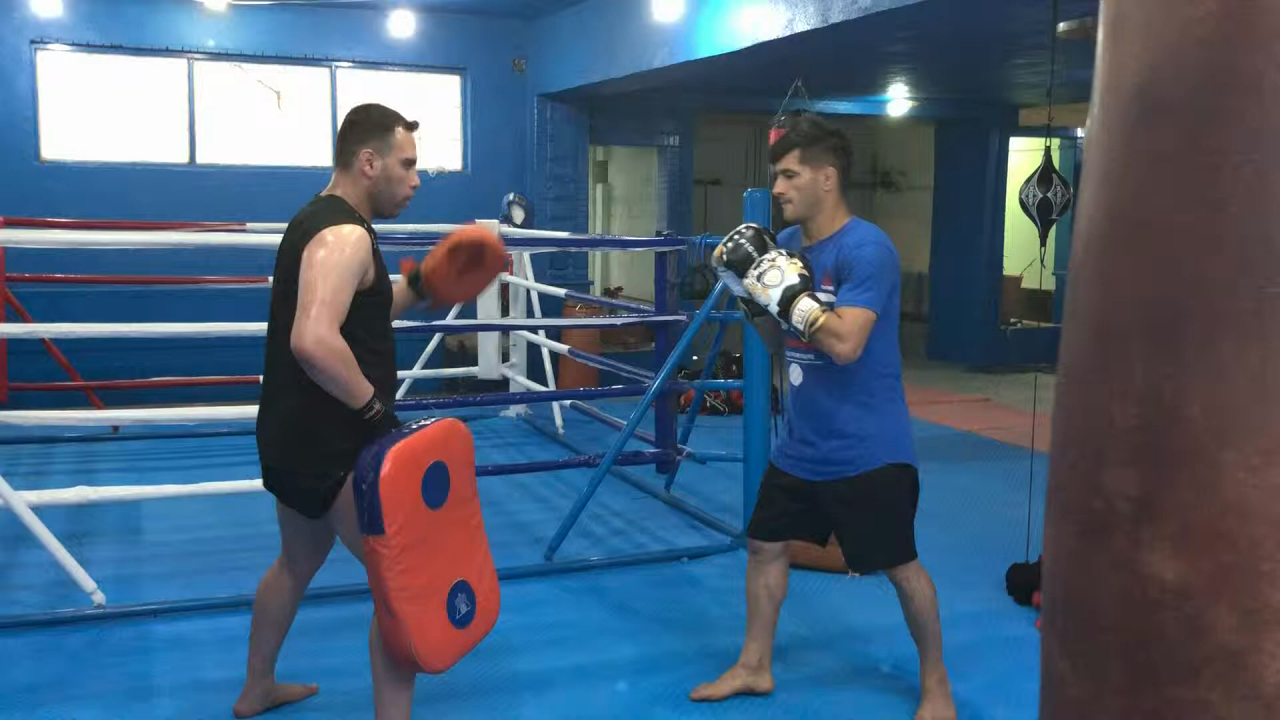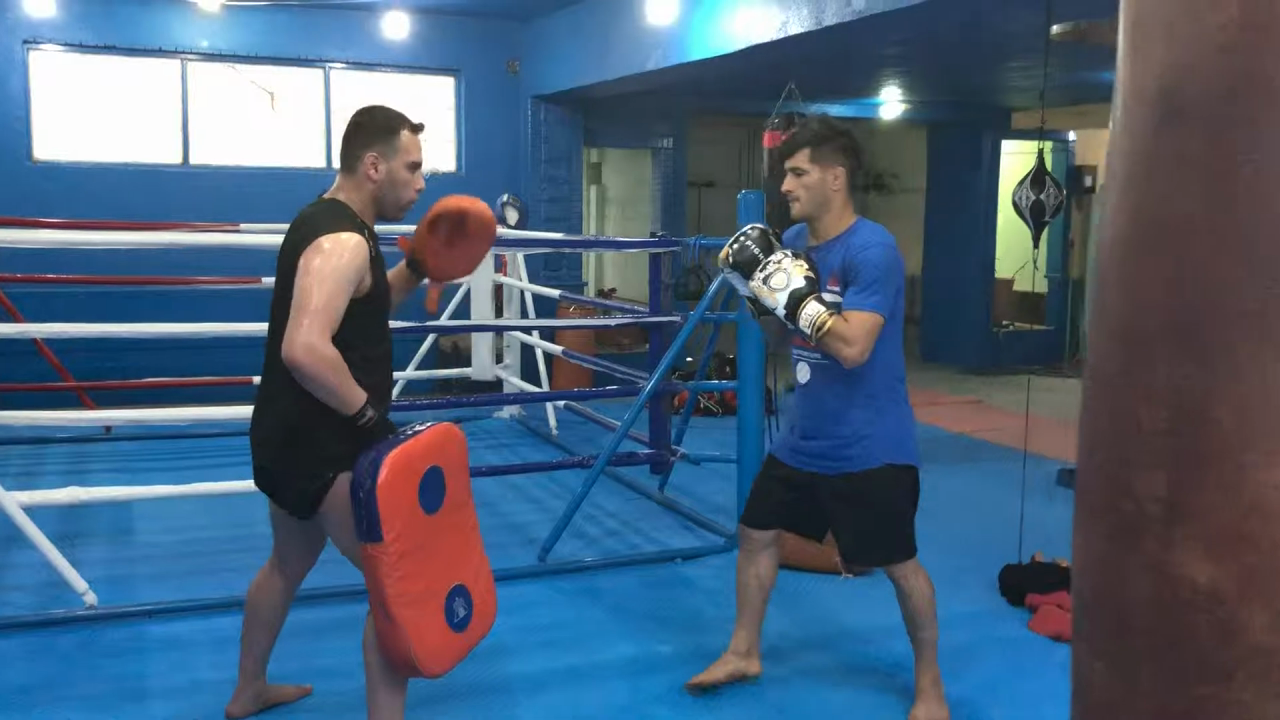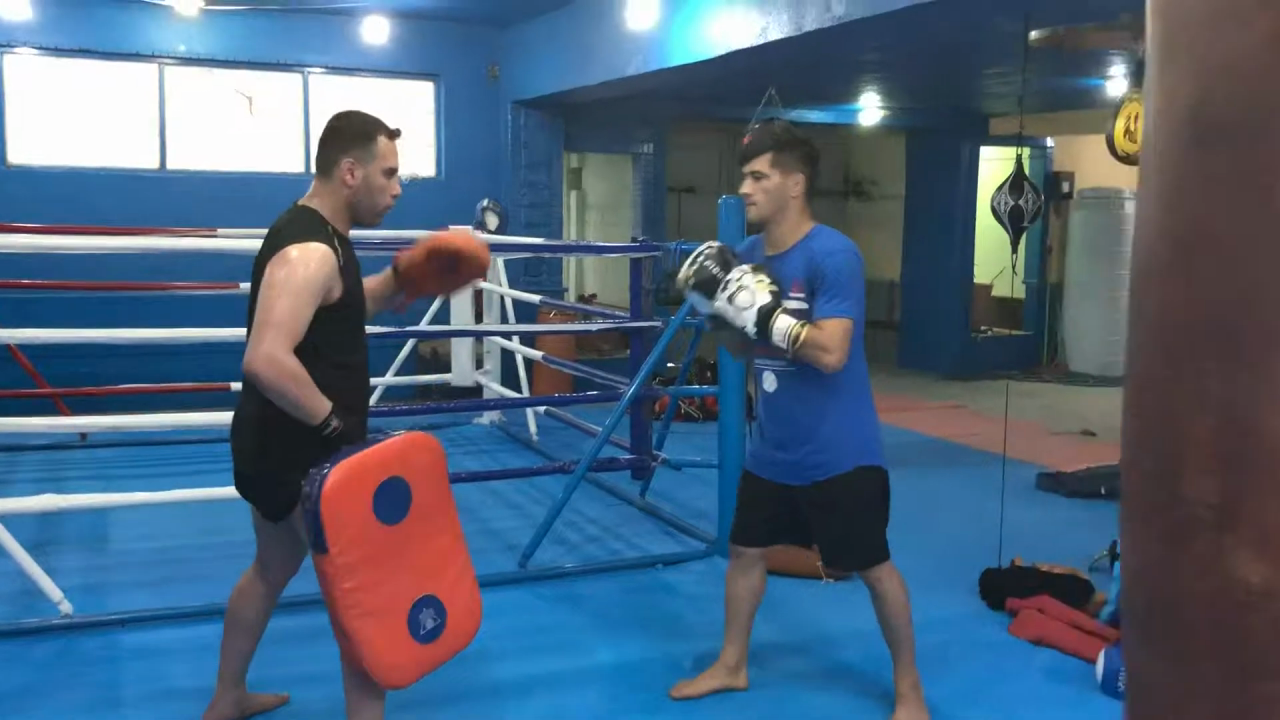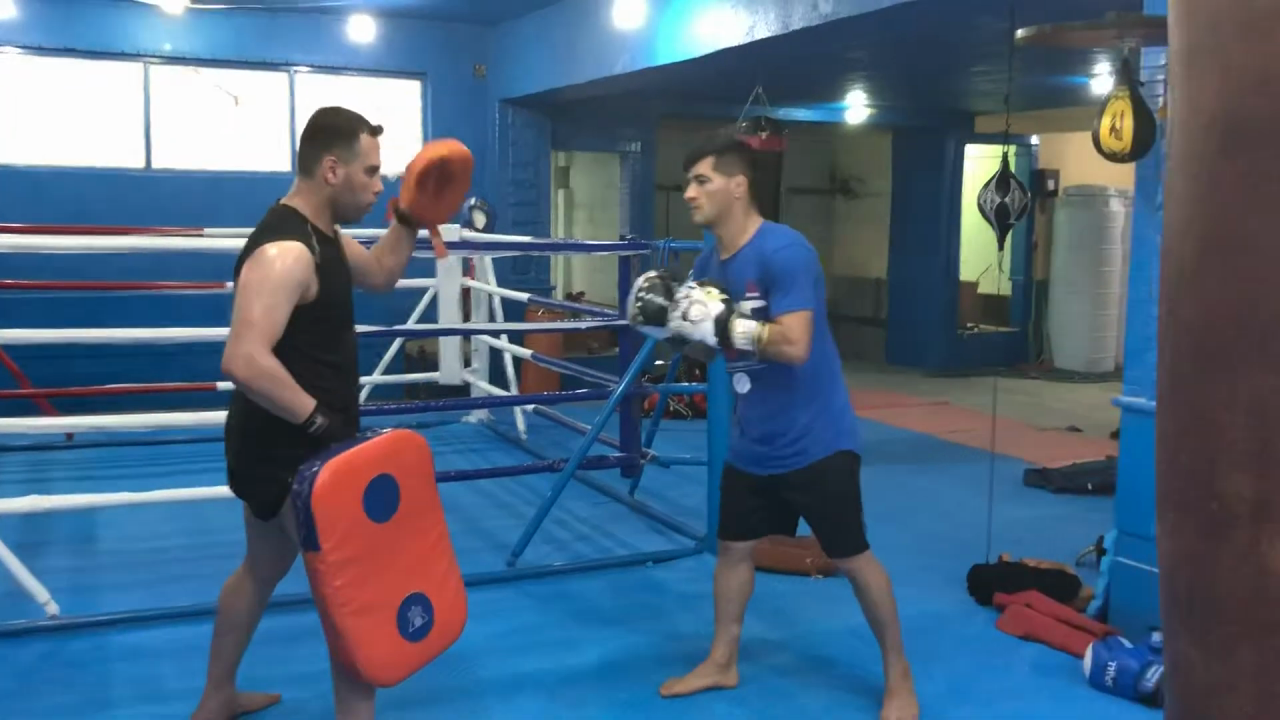
dt=0.2s
person 1, frame 1
left shoulder: (319, 222)
right shoulder: (346, 234)
right elbow: (314, 340)
left wrist: (421, 286)
right wrist: (377, 408)
left hip: (293, 434)
right hip: (330, 443)
left knee: (297, 561)
person 1, frame 2
left shoulder: (325, 222)
right shoulder: (343, 241)
right elbow: (304, 347)
left wrist: (411, 271)
right wrist: (369, 414)
left hip: (292, 436)
right hip: (323, 445)
left knee: (289, 562)
person 1, frame 3
left shoulder: (318, 235)
right shoulder: (309, 251)
left elbow: (352, 304)
right elbow: (266, 360)
left wrist: (402, 277)
right wrist: (336, 424)
left hip: (278, 445)
right hip: (300, 452)
left knee: (271, 570)
person 1, frame 4
left shoulder: (317, 234)
right shoulder: (285, 251)
left elbow: (380, 273)
right elbow: (244, 361)
left wrist: (410, 217)
right wrist: (320, 422)
left hip: (280, 447)
right hip: (292, 451)
left knee: (263, 569)
person 2, frame 1
left shoulder: (867, 248)
right shoulder: (787, 242)
left elbow: (845, 344)
left wrist: (785, 291)
right wrist: (748, 289)
left hip: (867, 449)
right hip: (801, 443)
left knee: (900, 565)
right knee: (764, 545)
right ankle: (753, 667)
person 2, frame 2
left shoulder: (873, 249)
right shoulder: (794, 240)
left elbow: (853, 347)
left wrist: (792, 295)
right wrist: (754, 284)
left hip: (870, 446)
right hip: (803, 439)
left knee: (899, 562)
right knee: (755, 531)
right ankle: (744, 651)
person 2, frame 3
left shoulder: (833, 254)
right shoulder: (746, 254)
left elbow: (831, 353)
left wrist: (761, 312)
right wrist: (713, 303)
left hip: (840, 451)
right hip: (773, 448)
left knee: (872, 566)
right knee: (746, 552)
right ankle: (732, 664)
person 2, frame 4
left shoulder: (784, 250)
right shoulder: (708, 263)
left elbow: (794, 346)
left wrist: (719, 320)
right wrist: (676, 325)
left hip: (818, 439)
right hip: (755, 441)
left knee: (851, 557)
right knee: (734, 545)
right ankle: (722, 661)
